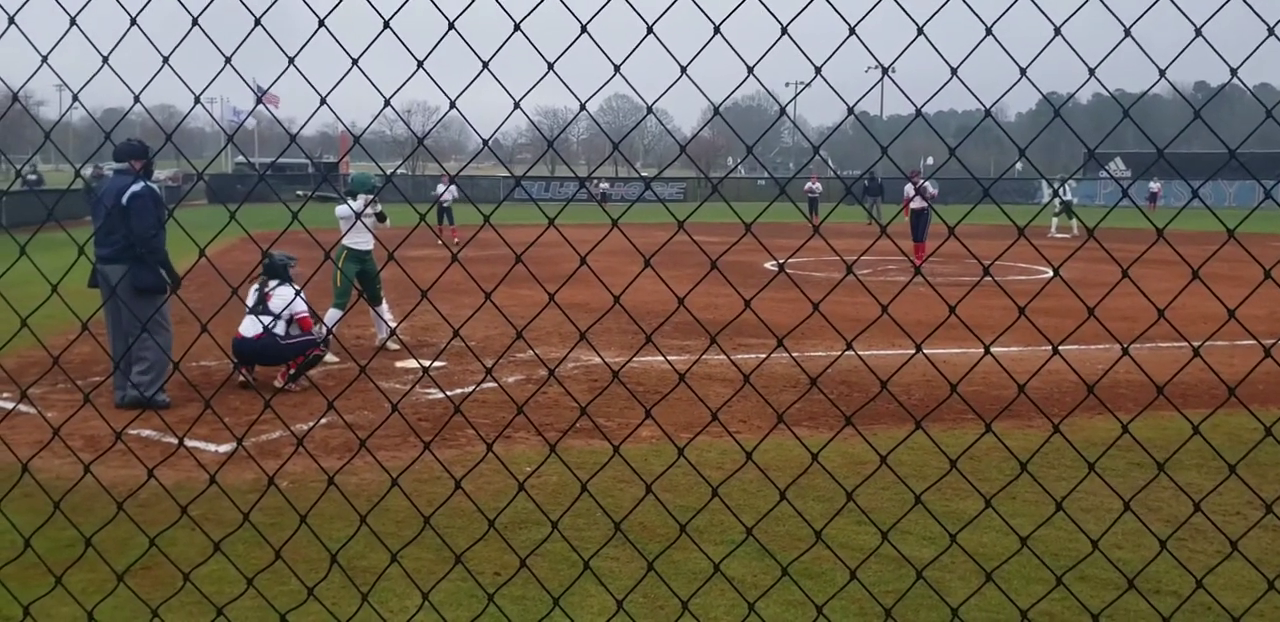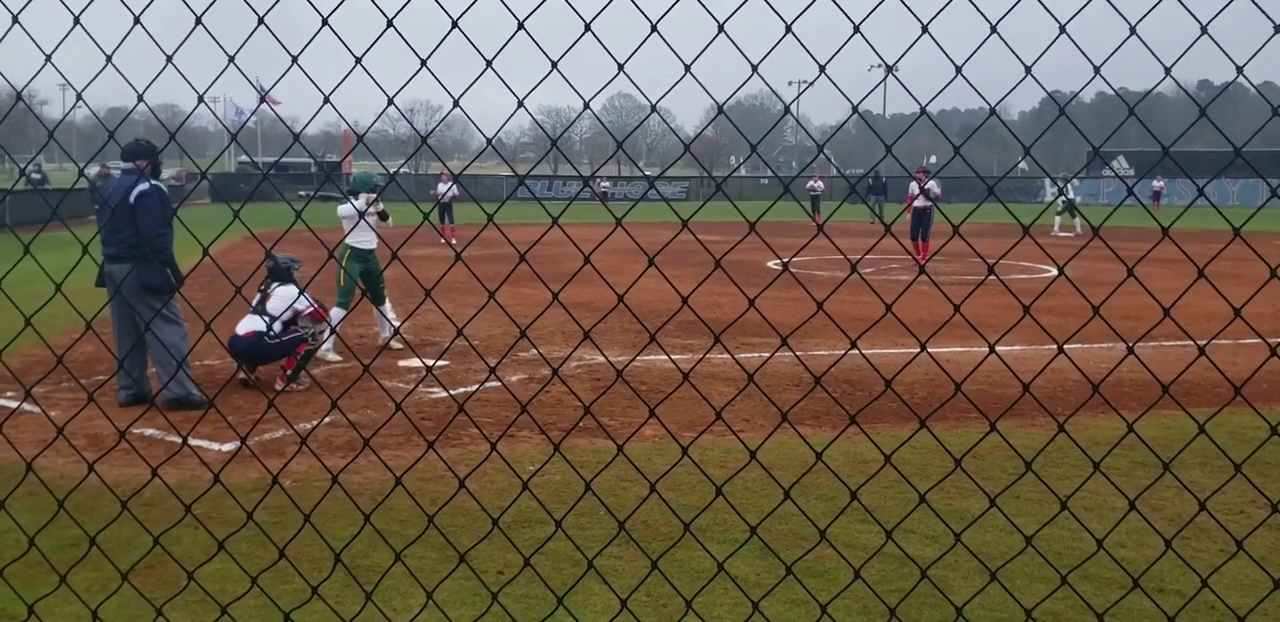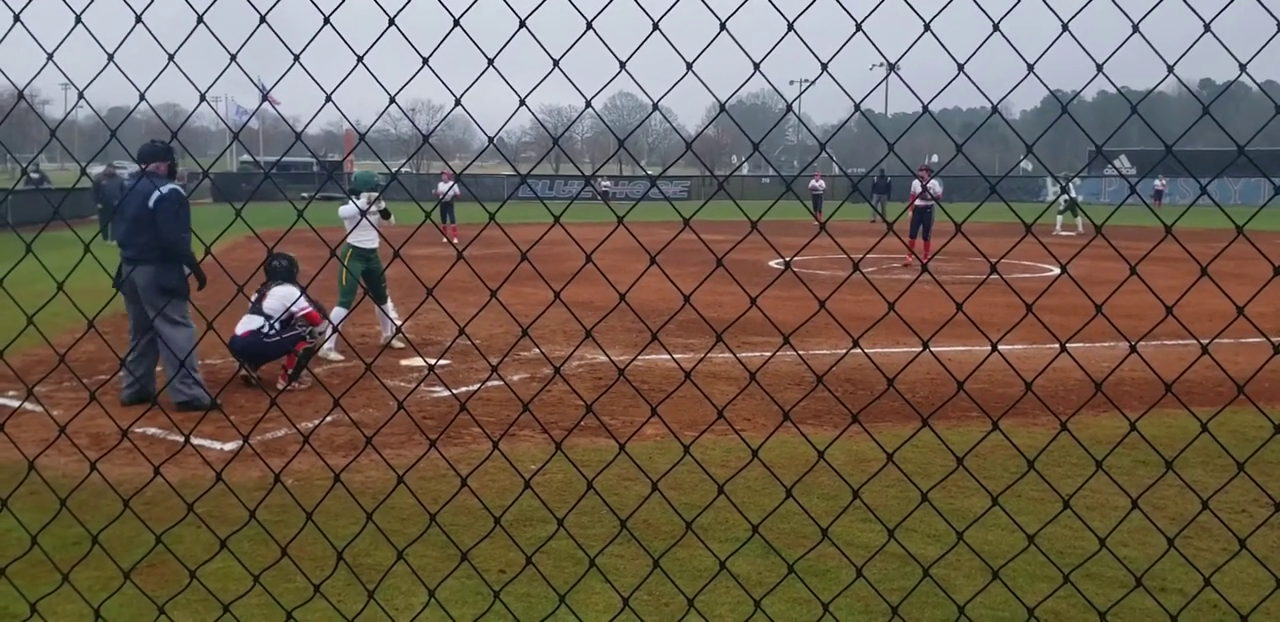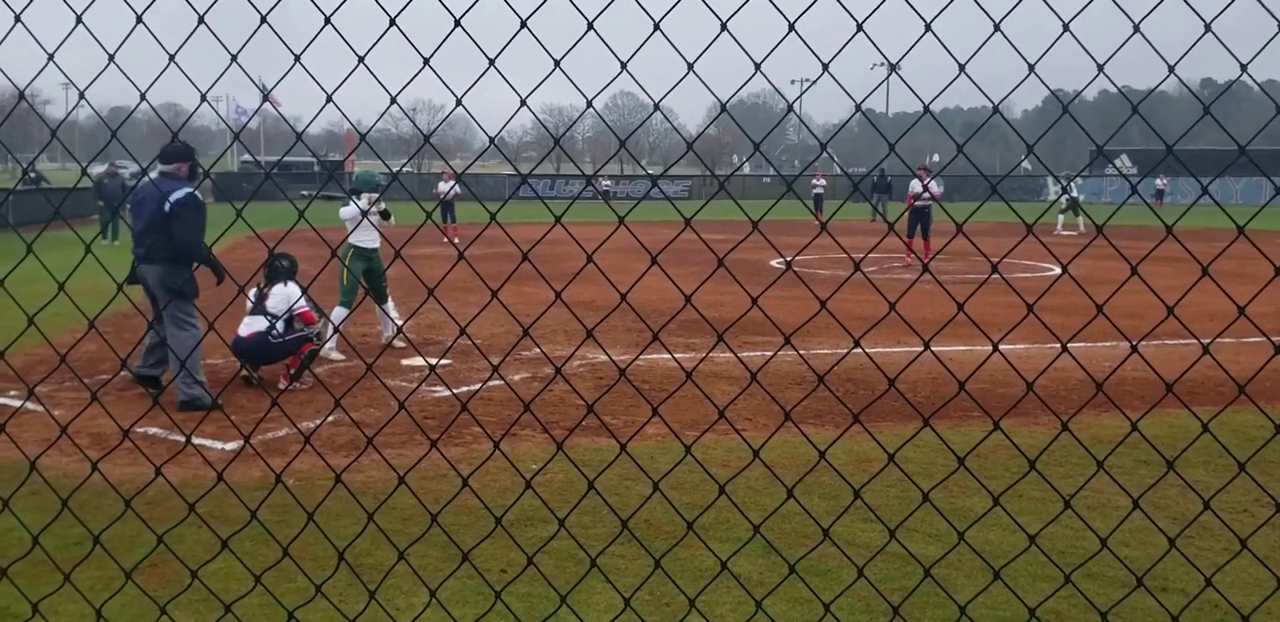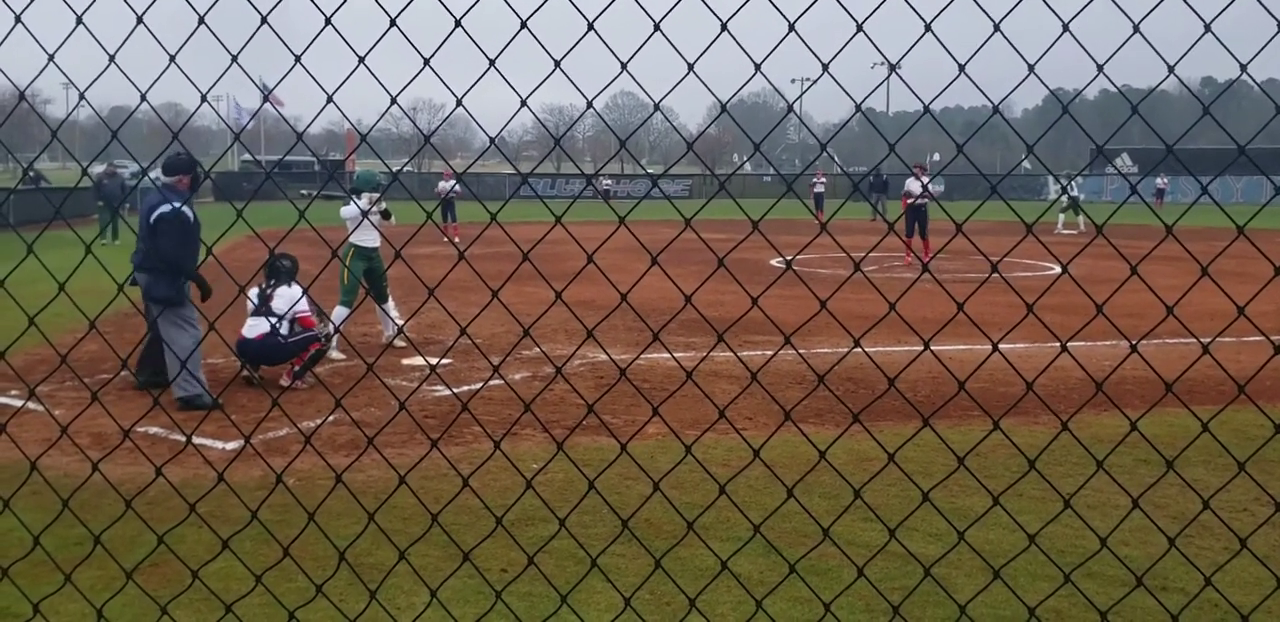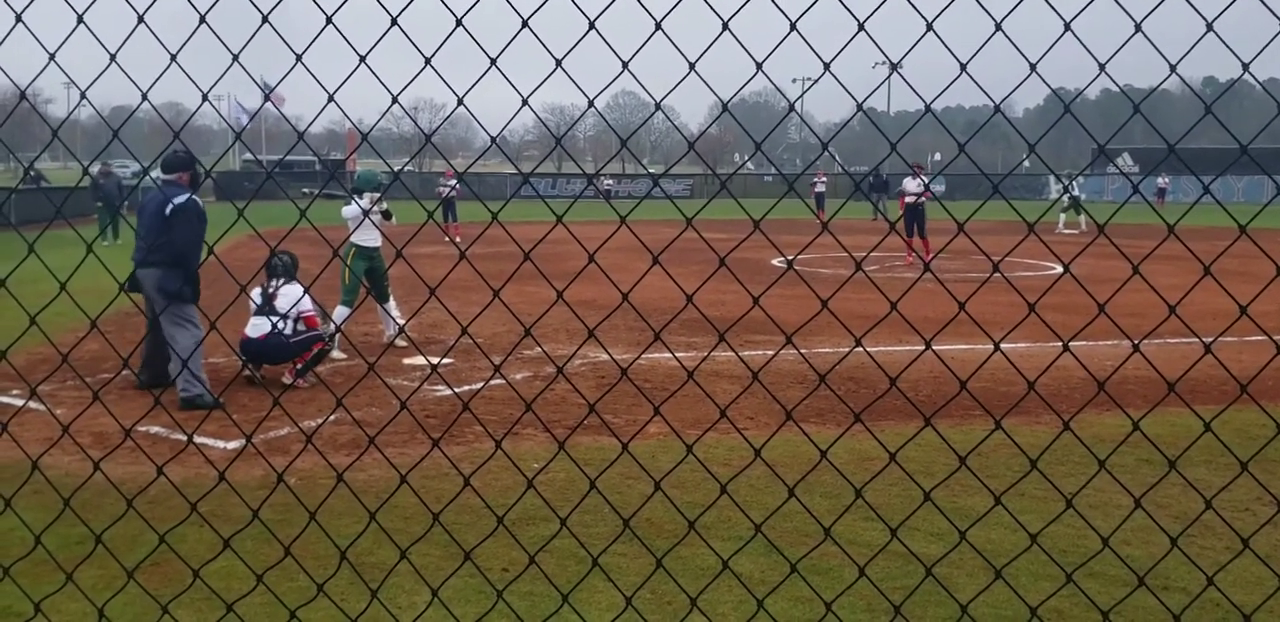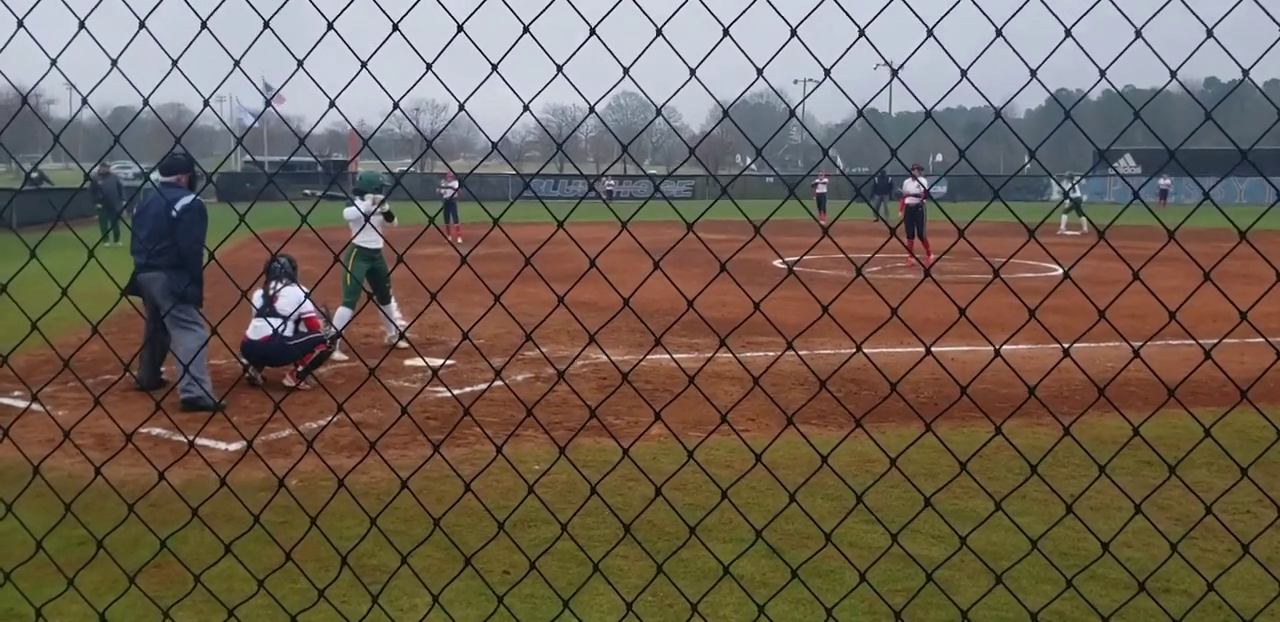
dt=0.3s
person 1, frame 1
left shoulder: (104, 188)
right shoulder: (140, 189)
left elbow: (103, 231)
right elbow: (148, 238)
left wrist: (108, 261)
right wrist: (169, 270)
left hip: (106, 268)
right hip: (134, 270)
left knee: (121, 334)
right knee: (155, 332)
left ankle: (125, 391)
right ankle: (144, 391)
person 1, frame 2
left shoulder: (111, 189)
right shoulder: (148, 189)
left elbow: (105, 230)
right elbow: (156, 237)
left wrist: (116, 258)
right wrist: (174, 270)
left hip: (113, 267)
right hip: (141, 269)
left knee: (126, 332)
right knee: (169, 328)
left ankle: (130, 390)
right ankle: (180, 391)
person 1, frame 3
left shoulder: (128, 191)
right shoulder: (167, 192)
left elbow: (119, 233)
right elbow: (175, 239)
right wrist: (195, 268)
left hip: (131, 269)
right hip: (159, 270)
left knee: (142, 332)
right knee: (177, 331)
left ankle: (136, 388)
right ankle: (189, 395)
person 1, frame 4
left shoulder: (144, 188)
right shoulder: (184, 195)
left elbow: (139, 230)
right elbow: (189, 242)
right wrist: (213, 264)
left hip: (145, 265)
right hip: (169, 269)
left knee: (165, 322)
right knee: (184, 329)
left ankle: (148, 370)
right ankle: (192, 394)
person 1, frame 5
left shoulder: (159, 199)
right shoulder: (174, 209)
right elbow: (173, 255)
right wrist: (199, 280)
left hip: (151, 274)
right hip: (162, 278)
left knee: (163, 327)
right knee: (185, 332)
right ankle: (191, 392)
person 1, frame 6
left shoulder: (152, 198)
right shoulder: (186, 201)
left elbow: (146, 237)
right elbow: (185, 247)
right wrist: (193, 281)
left hip: (146, 270)
right hip: (167, 274)
left knee: (159, 326)
right knee: (187, 331)
left ankle: (151, 375)
right ankle: (193, 392)
person 1, frame 7
left shoulder: (146, 201)
right shoulder: (189, 202)
left elbow: (135, 244)
right elbow: (191, 249)
left wrist: (148, 263)
right wrist: (196, 283)
left hip: (145, 274)
right hip: (172, 277)
left knee: (155, 327)
right knee: (192, 333)
left ankle: (149, 377)
right ankle: (195, 393)
person 2, frame 1
left shoulder: (369, 207)
right shoulder: (348, 205)
left elbow: (385, 223)
right elbow: (339, 213)
left wrist: (376, 207)
right wrist: (361, 203)
left hip: (367, 256)
right hip: (348, 256)
left knee: (377, 298)
right knee: (340, 302)
left ankle: (383, 337)
person 2, frame 2
left shoulder: (372, 206)
right shoulder: (350, 205)
left elbow: (387, 222)
right elbow: (341, 213)
left wrist: (379, 206)
right wrist: (363, 202)
left hip: (370, 255)
right hip: (351, 255)
left knee: (380, 297)
right knee: (344, 301)
left ankle: (387, 336)
right ankle: (325, 347)
person 2, frame 3
left shoulder: (374, 205)
right shoulder: (352, 204)
left elbow: (390, 221)
right elbow: (343, 213)
left wrist: (380, 204)
right wrist: (364, 201)
left hip: (372, 254)
right hip: (353, 254)
left knee: (382, 296)
right knee: (346, 300)
left ankle: (389, 335)
right ankle: (327, 347)
person 2, frame 4
left shoulder: (374, 205)
right shoulder: (352, 204)
left elbow: (389, 221)
right elbow: (343, 215)
left wrist: (380, 205)
right wrist: (365, 202)
left hip: (373, 254)
right hip: (354, 254)
left knee: (383, 296)
right knee: (347, 300)
left ankle: (389, 335)
right ankle: (328, 346)
person 2, frame 5
left shoulder: (375, 205)
right shoulder: (352, 204)
left elbow: (390, 221)
right elbow: (345, 214)
left wrist: (381, 206)
right wrist: (366, 201)
left hip: (374, 254)
right hip: (355, 254)
left knee: (383, 296)
right knee: (347, 299)
left ankle: (390, 334)
right ankle: (329, 345)
person 2, frame 6
left shoulder: (375, 205)
right shoulder: (353, 204)
left elbow: (391, 221)
right elbow: (346, 214)
left wrist: (382, 206)
right wrist: (367, 201)
left hip: (375, 253)
right hip: (356, 253)
left knee: (384, 295)
right knee: (348, 299)
left ankle: (391, 334)
right ankle: (331, 344)
person 2, frame 7
left shoulder: (377, 206)
right shoulder: (356, 205)
left elbow: (392, 222)
right elbow: (348, 215)
left wrist: (384, 207)
right wrist: (370, 203)
left hip: (377, 255)
right hip: (358, 254)
left knee: (385, 296)
right knee: (350, 300)
left ankle: (393, 335)
right ankle: (332, 346)
person 3, frame 1
left shoulder: (255, 288)
right shoulder: (291, 290)
right elbow: (306, 327)
right hip: (267, 349)
right knee: (321, 340)
left ankle: (245, 370)
right ankle: (287, 378)
person 3, frame 2
left shoulder: (265, 288)
right shoulder: (292, 290)
right elbow: (321, 317)
left hip: (235, 344)
right hip: (255, 346)
right knee: (310, 335)
left ankle: (247, 368)
right ankle: (287, 379)
person 3, frame 3
left shoulder: (262, 289)
right shoulder: (289, 290)
right elbow: (315, 320)
left hip: (237, 344)
right hip: (254, 345)
right knee: (309, 333)
left ankle: (250, 367)
right ankle: (288, 378)
person 3, frame 4
left shoulder: (255, 290)
right shoulder: (290, 287)
right elbow: (309, 320)
right wrist: (316, 317)
left hip: (239, 346)
right hip: (260, 347)
right knee: (313, 334)
left ankle: (250, 367)
right ankle: (290, 378)
person 3, frame 5
left shoulder: (254, 291)
right shoulder: (295, 290)
right elbow: (307, 324)
right wrist: (319, 325)
left hip: (244, 347)
right hip: (270, 348)
right knee: (322, 336)
left ankle: (251, 367)
right ankle: (293, 376)
person 3, frame 6
left shoulder: (257, 291)
right shoulder: (298, 289)
right elbow: (312, 324)
right wrist: (319, 319)
left hip: (247, 347)
right hip: (274, 348)
right knee: (326, 337)
left ankle: (253, 366)
right ankle: (295, 374)
person 3, frame 7
left shoulder: (259, 293)
right shoulder: (299, 291)
right elbow: (314, 325)
right wrist: (323, 325)
left hip: (249, 348)
right hip: (276, 349)
right knee: (328, 338)
left ankle: (255, 368)
right ankle: (296, 376)
